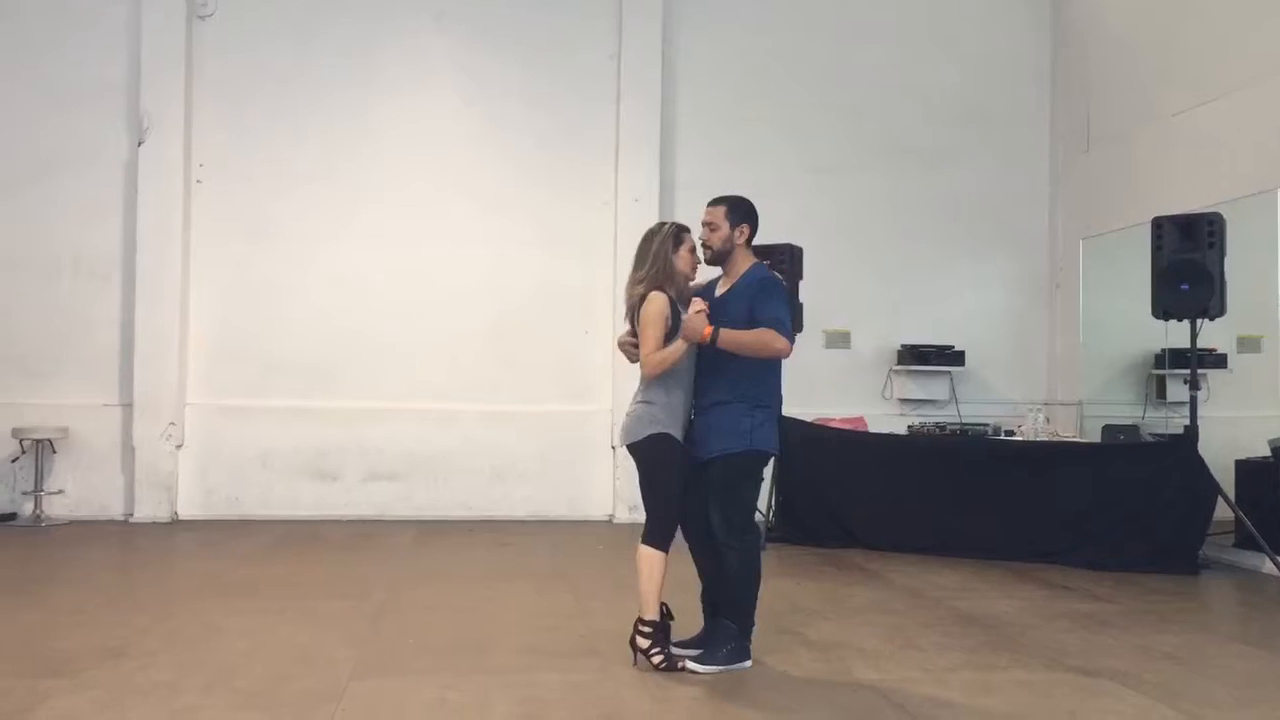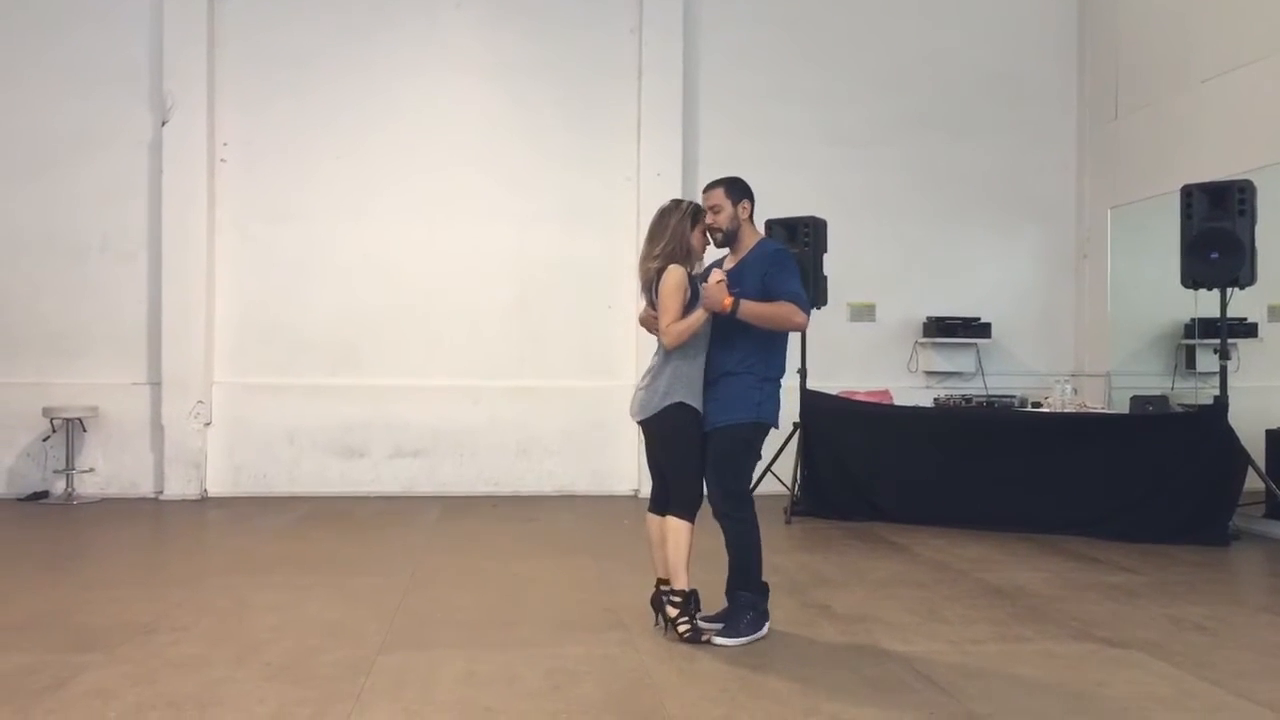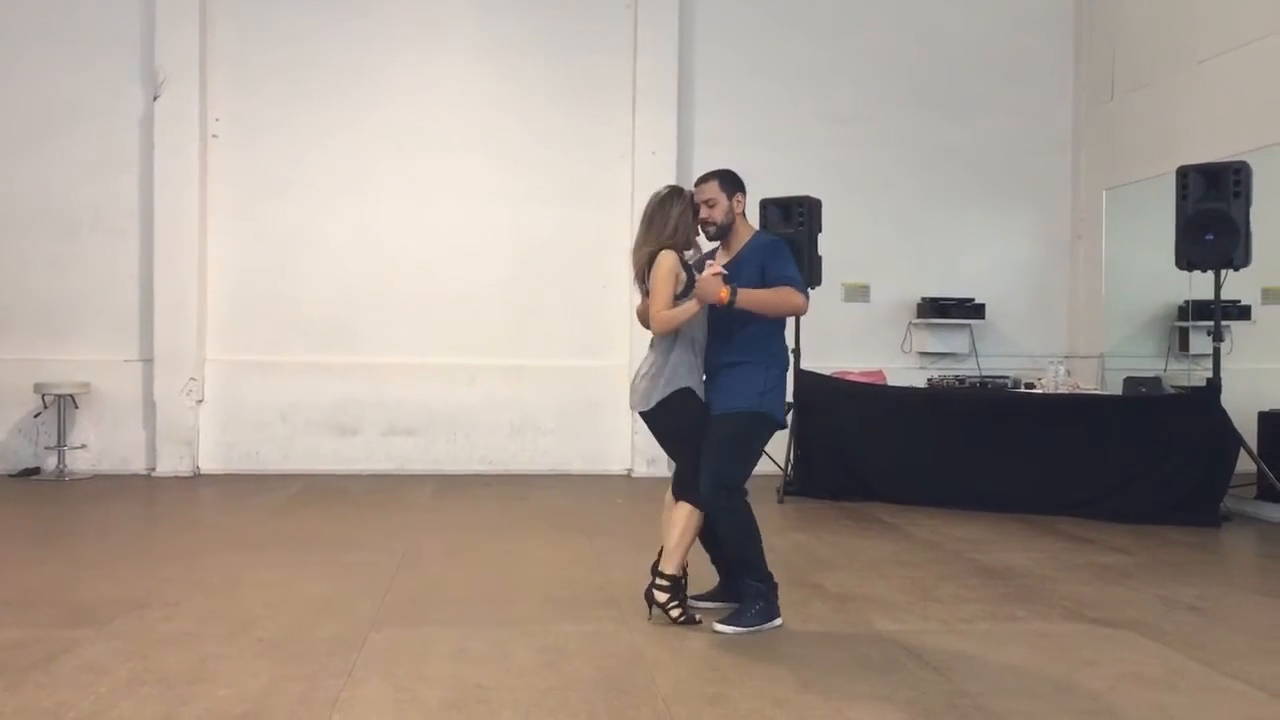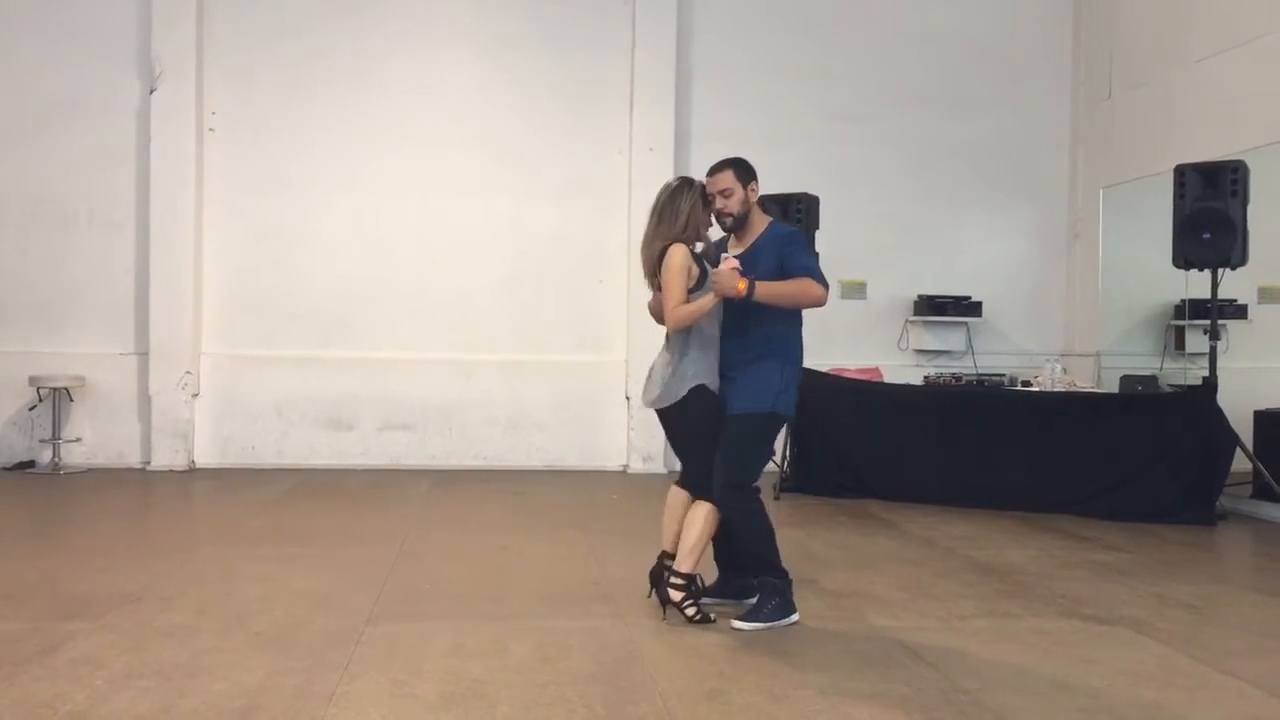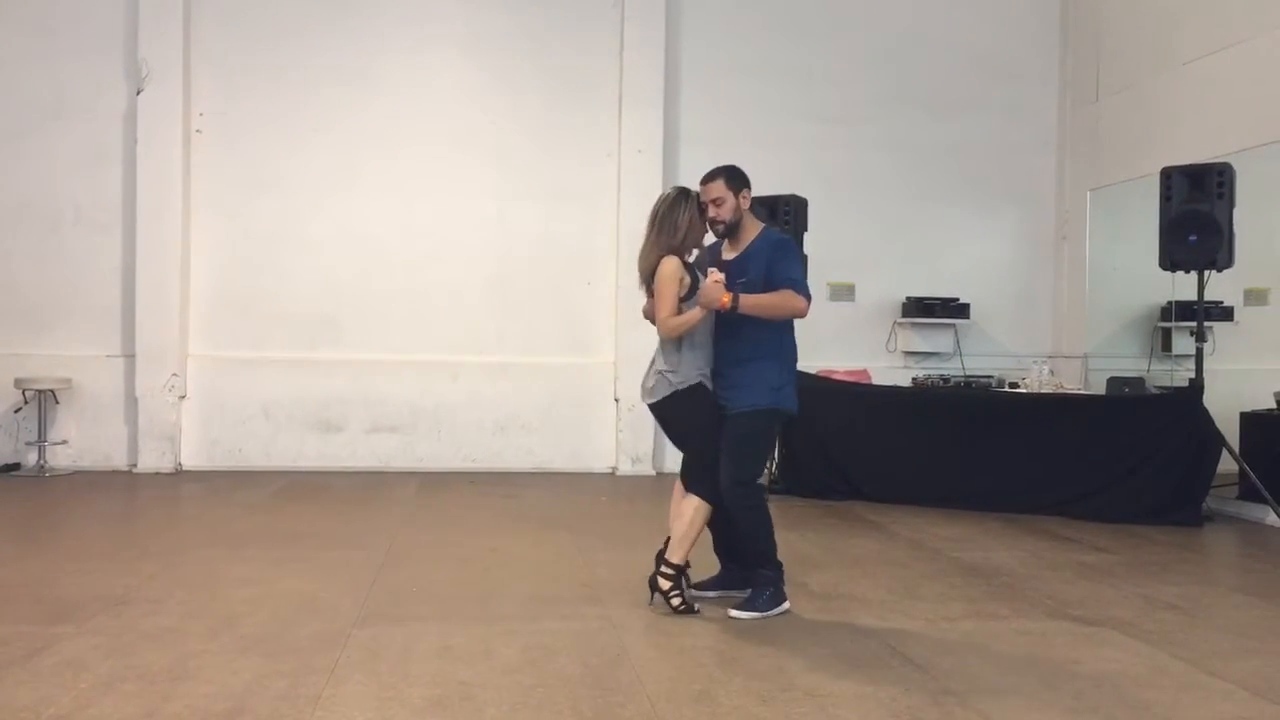
dt=1s
person 1, frame 1
left shoulder: (763, 285)
right shoulder: (709, 290)
left elbow: (780, 343)
right elbow: (672, 333)
left wrist: (709, 333)
right wrist: (634, 341)
left hip: (742, 433)
right hip: (706, 429)
left knee: (734, 532)
right knee: (695, 521)
left ankle: (735, 642)
right ankle: (714, 625)
person 1, frame 2
left shoulder: (773, 258)
right shoulder: (715, 269)
left elbow: (797, 316)
left wrist: (729, 304)
right wrist: (654, 318)
left hip: (746, 402)
right hip: (713, 401)
left knee: (731, 499)
right knee: (723, 499)
left ankle: (751, 608)
right ankle: (741, 603)
person 1, frame 3
left shoulder: (768, 250)
right shoulder: (706, 263)
left elbow: (796, 300)
left wrist: (727, 294)
left hip: (752, 391)
right hip: (716, 390)
left knee: (721, 488)
right knee: (700, 488)
left ankle: (762, 598)
right ankle: (733, 582)
person 1, frame 4
left shoulder: (784, 240)
right shoulder: (717, 251)
left elbow: (815, 291)
left wrist: (744, 286)
right wrist: (661, 305)
left hip: (763, 388)
right hip: (723, 385)
left knee: (733, 485)
right knee: (711, 482)
left ankle: (777, 594)
right ankle: (735, 578)
person 1, frame 5
left shoulder: (777, 247)
right shoulder: (711, 256)
left elbow: (797, 303)
left wrist: (729, 300)
right wrist: (657, 309)
left hip: (761, 391)
right hip: (720, 387)
left knee: (738, 482)
left ankle: (770, 585)
right ankle: (734, 571)
person 2, frame 1
left shoulder: (678, 297)
right shoulder: (657, 299)
right elbow: (649, 365)
right wrist: (690, 334)
left hip: (668, 427)
right hip: (656, 428)
left knee: (663, 522)
right knee: (662, 526)
left ankle: (652, 613)
right ankle: (648, 630)
person 2, frame 2
left shoulder: (680, 275)
right shoulder: (675, 273)
right elbow: (670, 335)
right wrist: (709, 306)
left hip: (665, 400)
right hip: (673, 401)
left knee: (664, 495)
right knee: (685, 498)
left ankle: (665, 589)
right ankle: (678, 597)
person 2, frame 3
left shoulder: (671, 262)
right shoulder: (668, 258)
right elbow: (660, 321)
right wrist: (702, 299)
left hip: (667, 386)
right hip: (673, 387)
left knee: (687, 475)
right knee: (700, 484)
left ankle: (666, 566)
right ankle: (665, 583)
person 2, frame 4
left shoulder: (689, 254)
right shoulder: (679, 252)
right elbow: (674, 317)
left wrist: (719, 286)
right wrist: (719, 293)
left hip: (677, 383)
right hip: (689, 384)
left knee: (694, 474)
right knee: (711, 484)
left ankle: (667, 565)
right ankle: (680, 582)
person 2, frame 5
left shoulder: (683, 266)
right shoulder: (672, 264)
right elbow: (667, 326)
right wrist: (708, 305)
left hip: (673, 384)
right hip: (683, 387)
left knee: (696, 467)
right knee: (711, 479)
left ankle: (670, 554)
right ankle: (669, 572)
